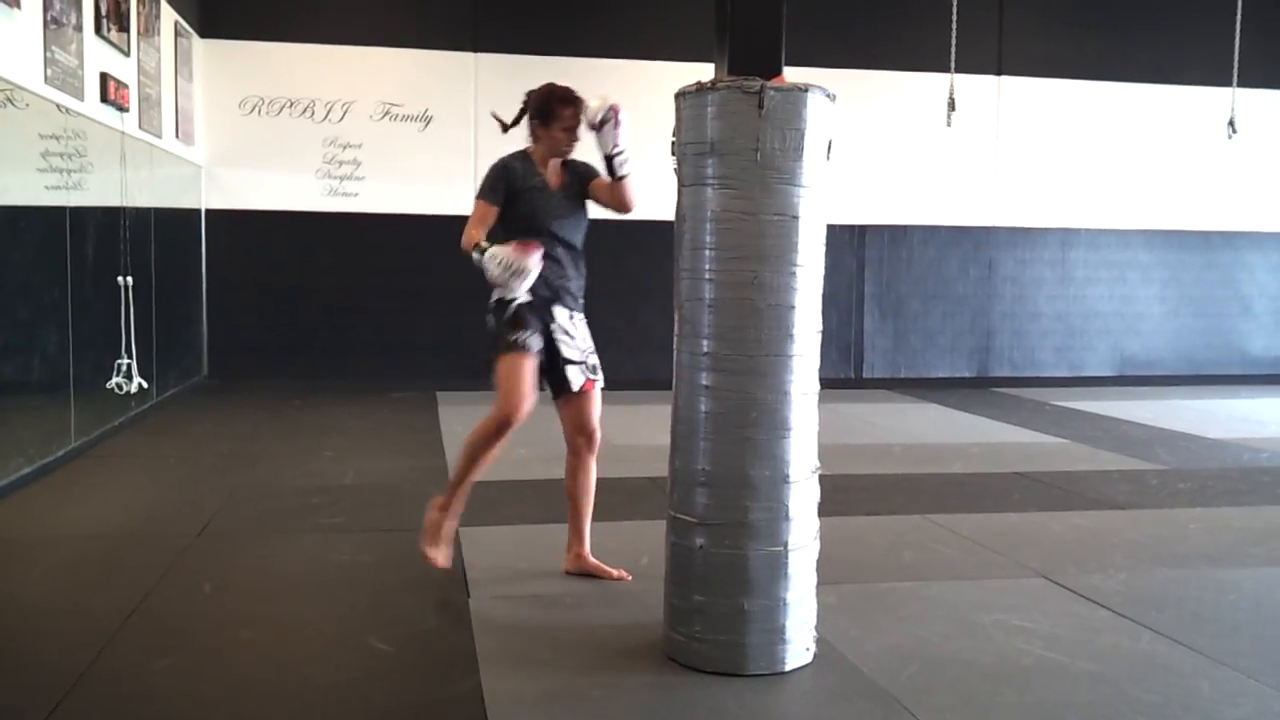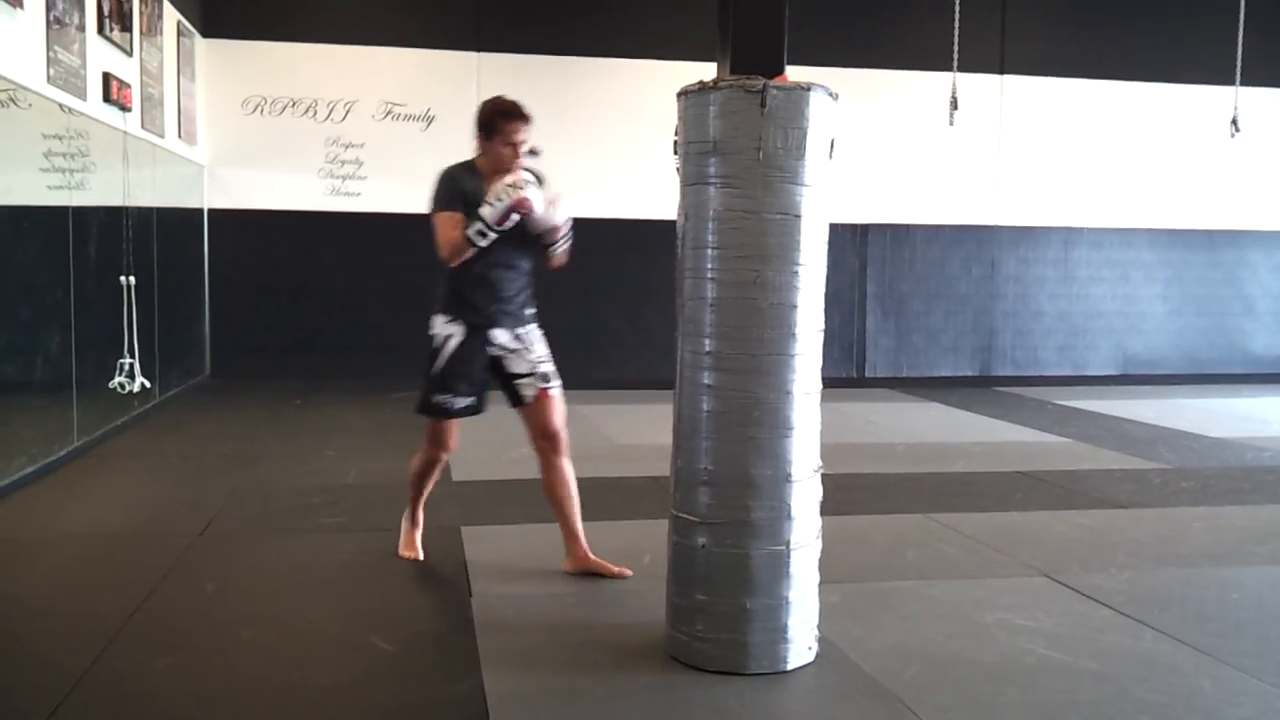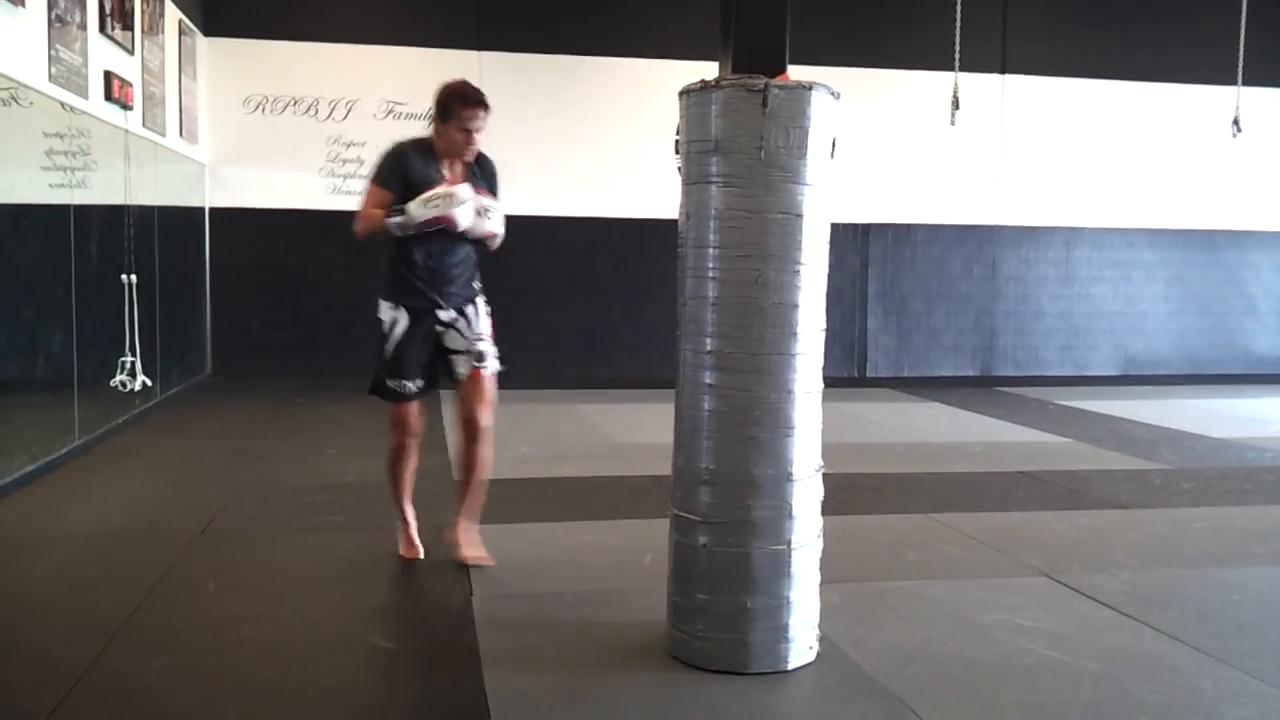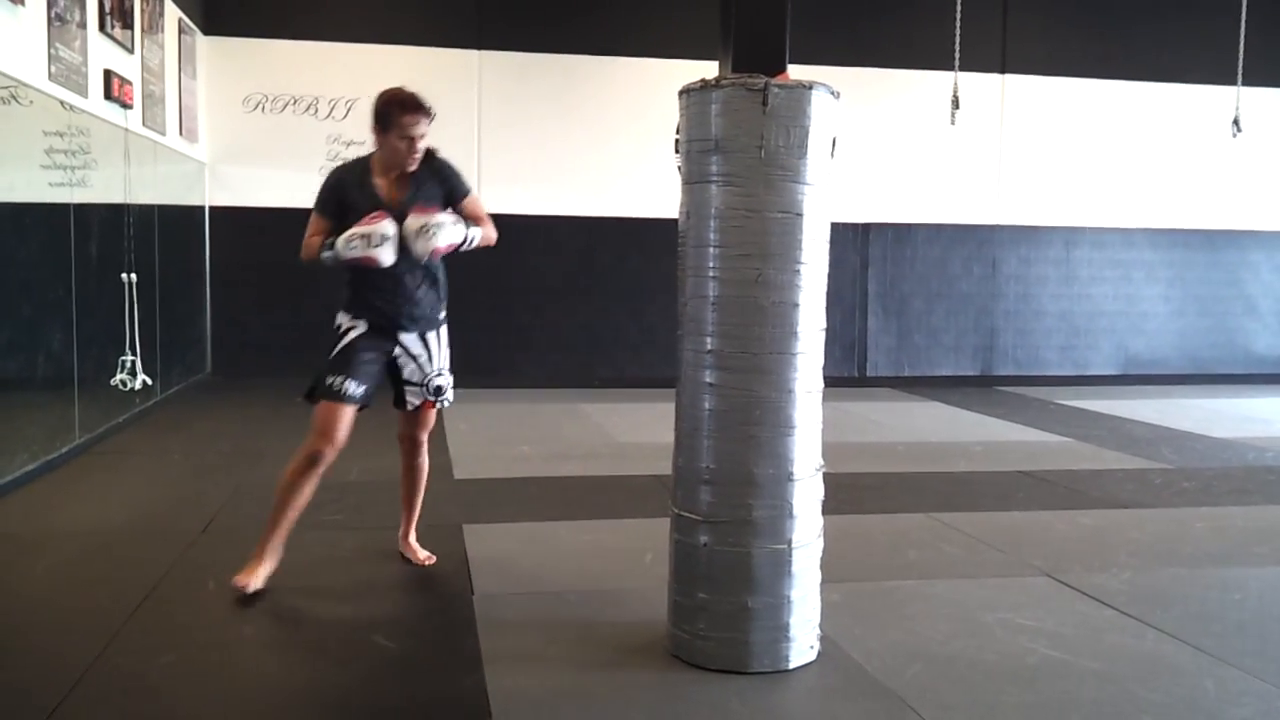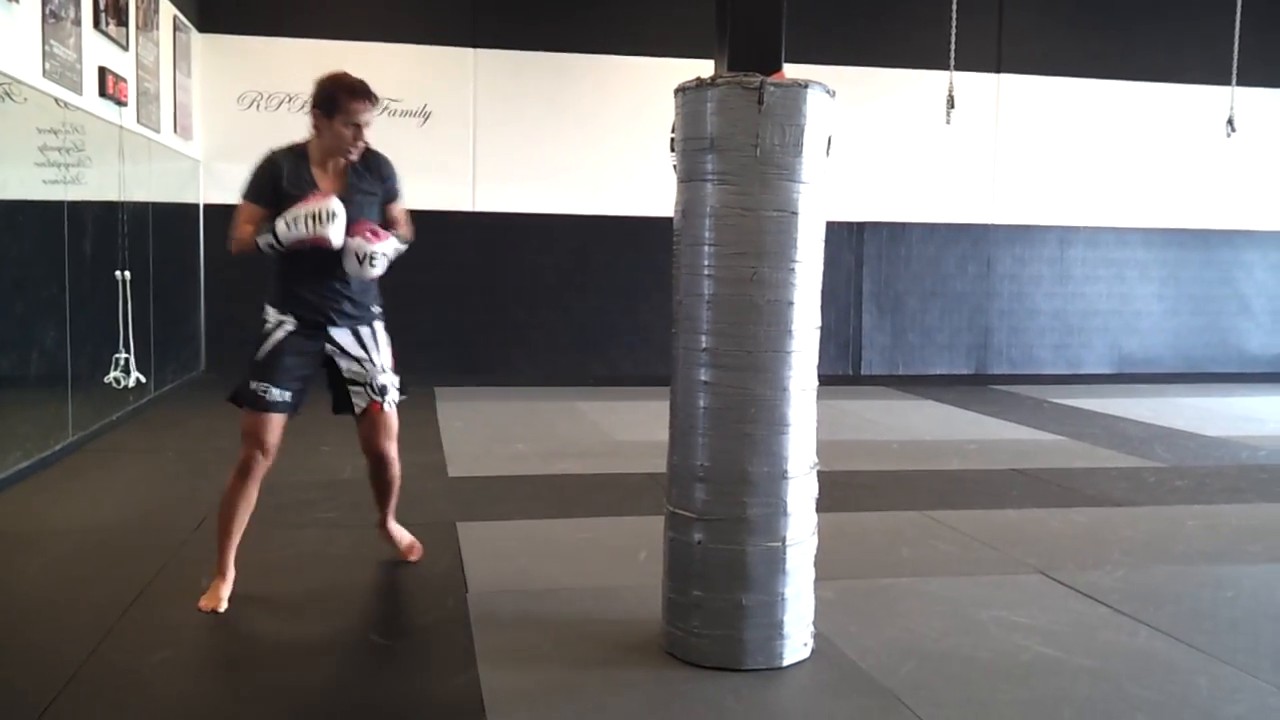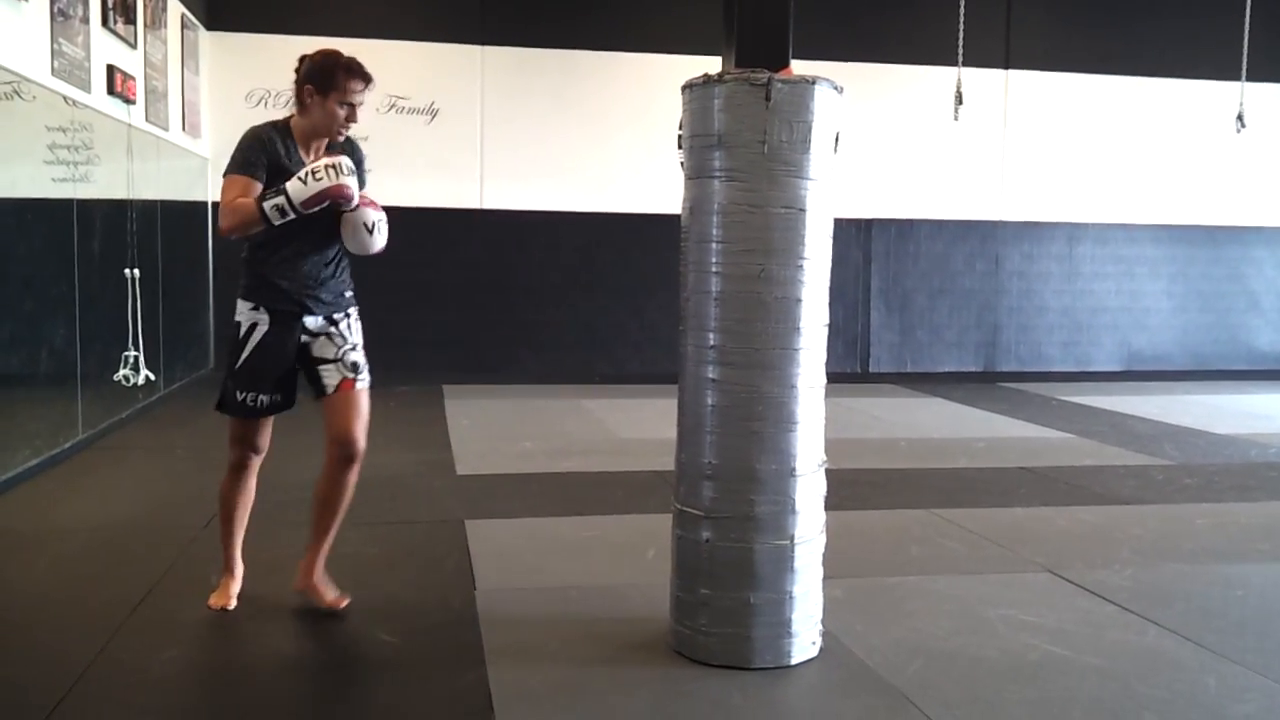
dt=0.2s
person 1, frame 1
left shoulder: (579, 171)
right shoulder: (509, 169)
left elbow: (625, 204)
right elbow: (472, 235)
left wrist: (612, 147)
right wrist: (491, 257)
left hip: (568, 309)
right hip: (522, 300)
left knee: (587, 434)
right knee: (514, 406)
left ankle: (579, 552)
right ankle: (447, 510)
person 1, frame 2
left shoulder: (529, 184)
right shoulder: (458, 181)
left elbow: (556, 259)
right elbow: (448, 252)
left wrist: (557, 231)
right wrist: (492, 215)
left hip: (517, 323)
right hip: (461, 325)
left knee: (553, 437)
right knee: (440, 445)
left ankle: (578, 551)
right ankle: (412, 518)
person 1, frame 3
left shoulder: (483, 169)
right shoulder: (403, 159)
left elbow: (495, 239)
right elbow: (364, 224)
left wrist: (488, 226)
right wrist: (418, 212)
left hip: (464, 306)
right hip: (407, 309)
left knee: (478, 422)
right knee: (407, 433)
left ankle: (467, 523)
right ankle: (405, 520)
person 1, frame 4
left shoulder: (439, 173)
right shoulder: (344, 180)
left elbow: (488, 230)
right elbow: (309, 249)
left wrist: (455, 235)
right wrist: (343, 247)
left hip: (423, 328)
right hip: (363, 326)
left knee: (414, 441)
right knee: (321, 446)
left ankle: (408, 533)
right ankle: (265, 555)
person 1, frame 5
left shoulder: (377, 170)
right shoulder: (279, 168)
left elbow: (402, 230)
right elbow: (240, 241)
left wrist: (384, 249)
right wrist: (286, 230)
left hip: (359, 325)
right hip: (292, 323)
left knee: (383, 453)
right knee: (254, 453)
left ankle: (389, 524)
right ankle: (222, 573)
person 1, frame 6
left shoulder: (349, 154)
right shoulder: (262, 143)
right elbow: (230, 220)
right wrist: (299, 193)
left hip: (333, 311)
right hip: (267, 313)
left knee: (349, 445)
right knee: (248, 451)
left ankle: (312, 569)
right ankle: (231, 570)
